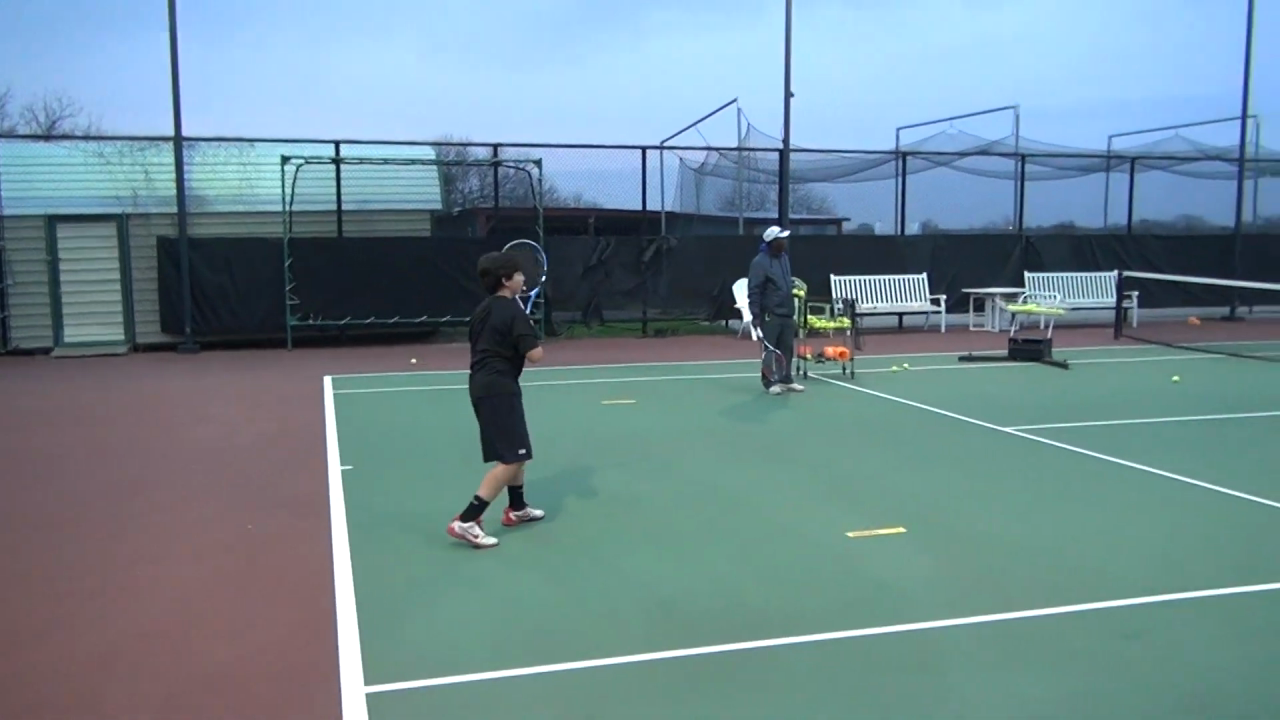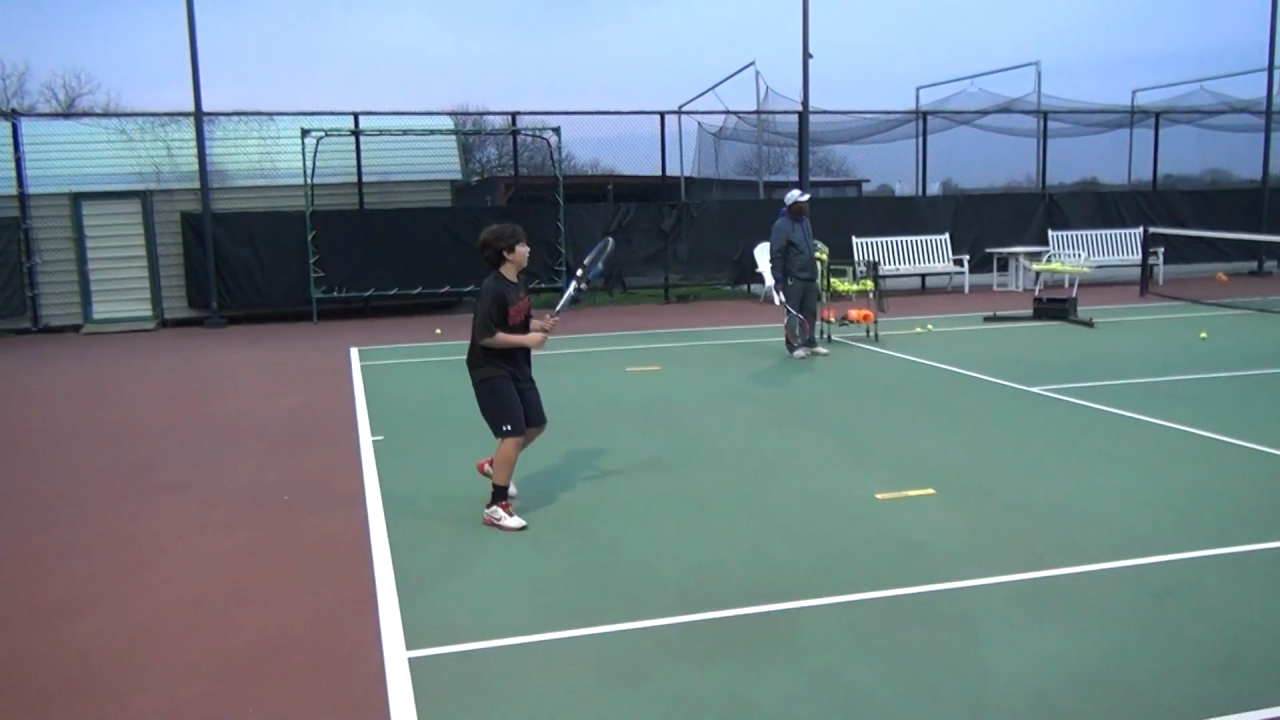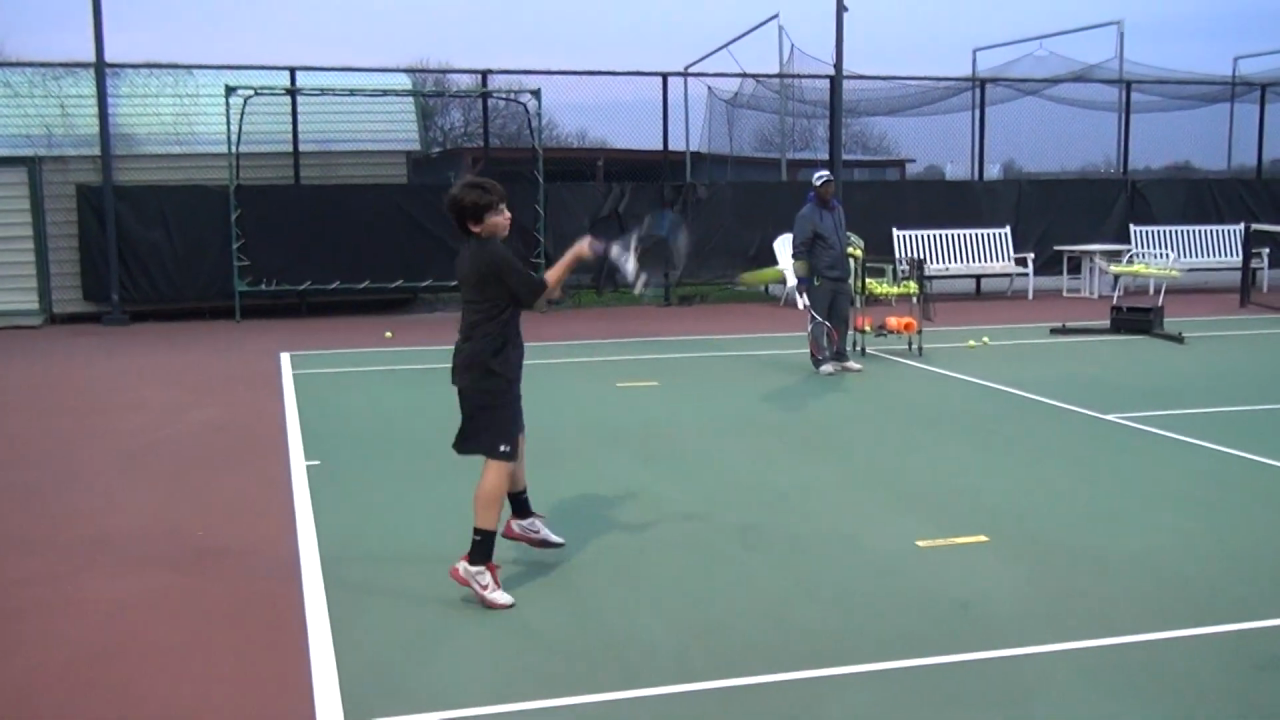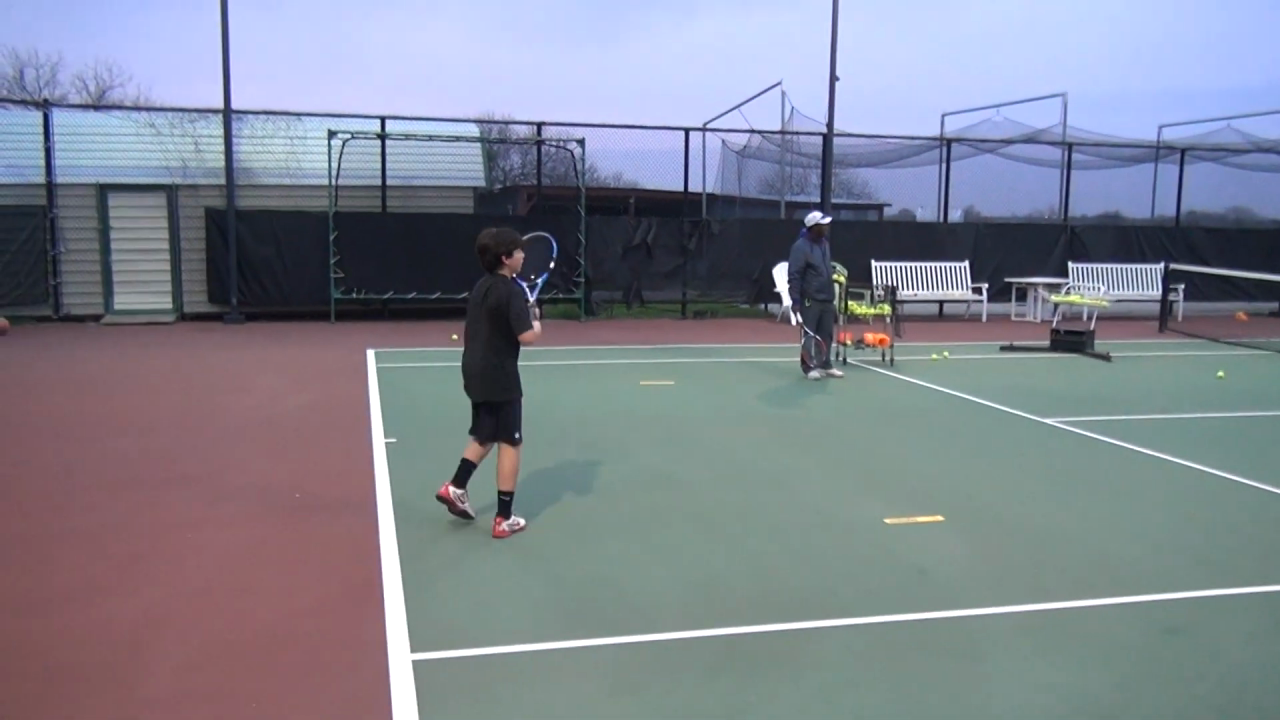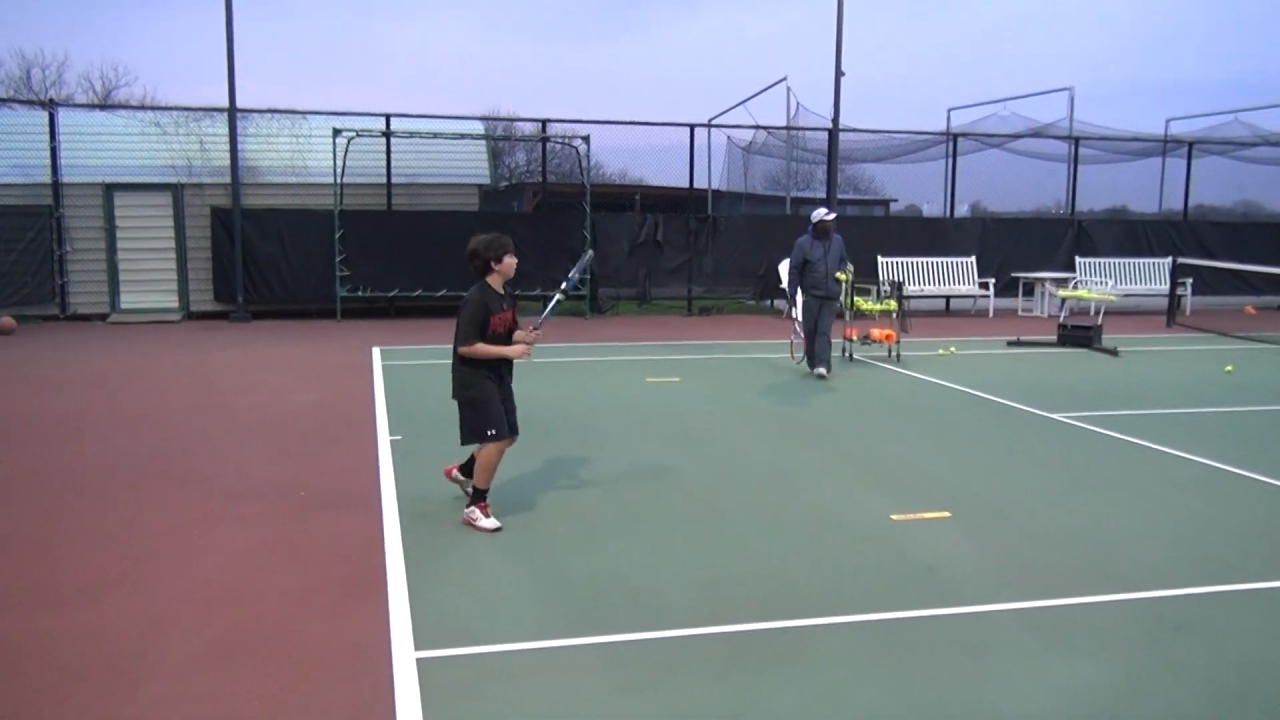
dt=1s
person 1, frame 1
left shoulder: (483, 310)
right shoulder: (515, 313)
right elbow: (534, 355)
right wrist: (531, 341)
left hip: (482, 385)
right hip: (500, 389)
left knee: (510, 450)
right knee: (513, 457)
left ankle: (516, 508)
right ankle: (466, 521)
person 1, frame 2
left shoulder: (519, 285)
right shoulder: (492, 289)
right elbow: (486, 337)
left wrist: (541, 327)
right wrist: (526, 341)
left hip: (518, 369)
right hip: (491, 371)
left knee: (535, 425)
right knee: (513, 434)
left ankle: (493, 465)
right ankle: (496, 506)
person 1, frame 3
left shoulder: (480, 250)
right shoulder: (491, 254)
right elbow: (536, 293)
left wrist: (557, 272)
right wrist: (572, 258)
left hip: (493, 361)
right hip: (487, 368)
left knee: (513, 442)
right knee: (499, 456)
left ankle: (522, 517)
person 1, frame 4
left shoulder: (481, 287)
right shoulder: (512, 291)
right elbow: (524, 336)
left wrist: (524, 317)
right wrist: (537, 328)
left hip: (475, 371)
right hip: (499, 376)
left knee: (484, 436)
right knee: (510, 443)
left ankle: (456, 486)
right ankle: (504, 518)
person 1, frame 5
left shoulder: (506, 294)
right shoulder: (476, 299)
right elbow: (464, 347)
left wrist: (523, 339)
right wrist: (508, 351)
left hip: (500, 378)
right hip: (475, 380)
left knee: (506, 436)
right knee: (495, 440)
left ankle: (463, 470)
right ankle: (475, 506)
person 2, frame 1
left shoulder: (784, 258)
right shoulder: (760, 262)
right elbow: (754, 291)
right wrist: (756, 315)
left hip: (788, 313)
right hip: (770, 315)
left knee: (787, 349)
left ankle: (785, 379)
right ankle: (770, 382)
person 2, frame 2
left shoulder: (805, 221)
right shoulder: (781, 226)
right elbow: (776, 255)
left wrist: (816, 252)
right wrist: (778, 279)
left hip: (810, 277)
right hip: (793, 279)
left knee: (810, 312)
left ankle: (810, 343)
right ankle: (793, 346)
person 2, frame 3
left shoulder: (838, 209)
right shoulder: (807, 214)
right elbow: (800, 249)
left wrist: (850, 248)
right wrist: (802, 278)
left hip: (841, 276)
right hip: (819, 278)
left knee: (841, 319)
left ankle: (840, 356)
right ankle: (820, 360)
person 2, frame 4
left shoulder: (824, 243)
right shoulder: (800, 247)
right elbow: (794, 276)
left wrist: (834, 276)
right wrist: (795, 300)
left hip: (827, 299)
right hip: (810, 300)
left knee: (826, 334)
left ankle: (824, 365)
right ankle: (809, 367)
person 2, frame 5
left shoulder: (837, 240)
right shoulder: (803, 243)
left elbow: (843, 260)
right elbow: (794, 271)
left wrist: (841, 272)
right wrist: (792, 294)
left hip: (832, 296)
right hip: (811, 295)
left knee: (824, 331)
right knee: (810, 331)
left ankle: (822, 365)
right ankle: (814, 363)
